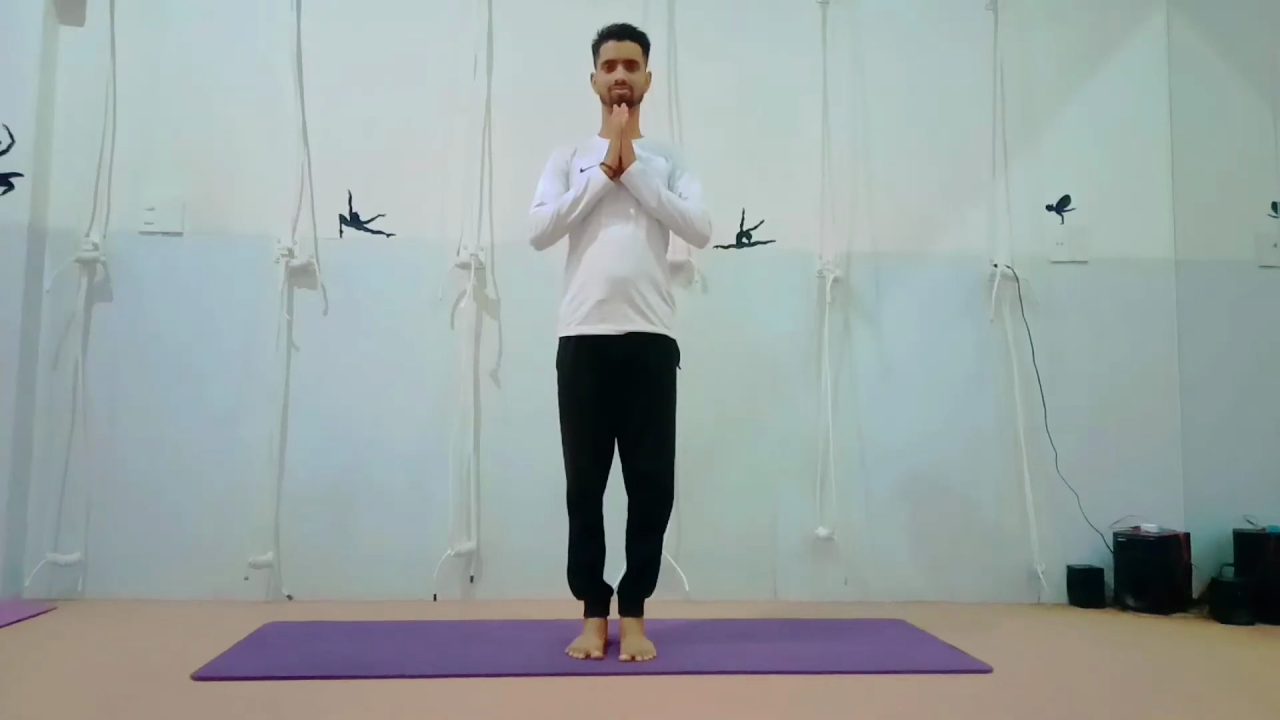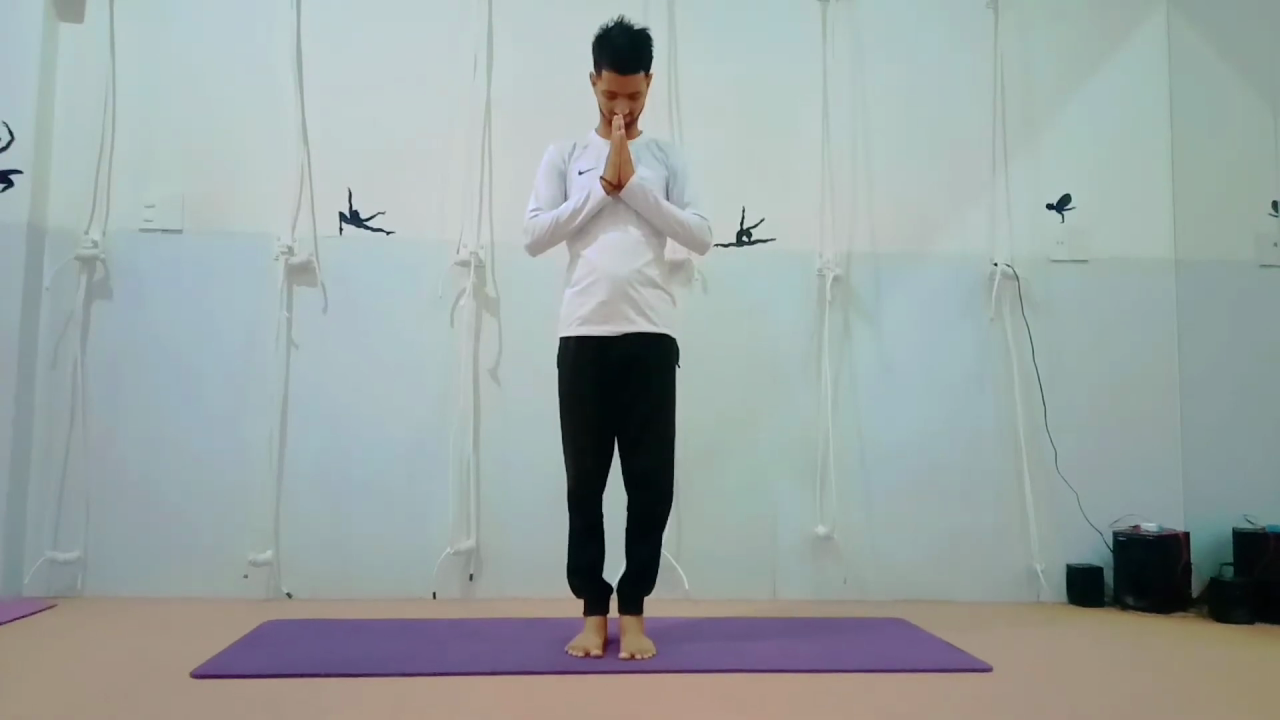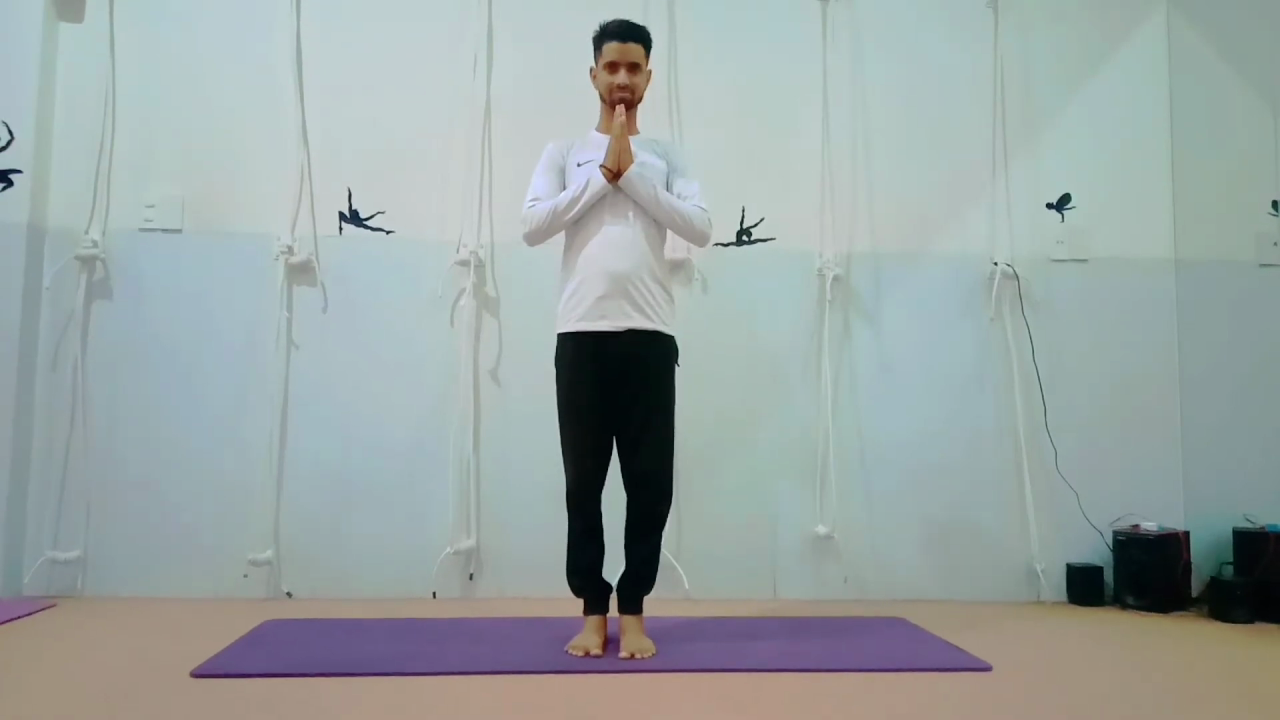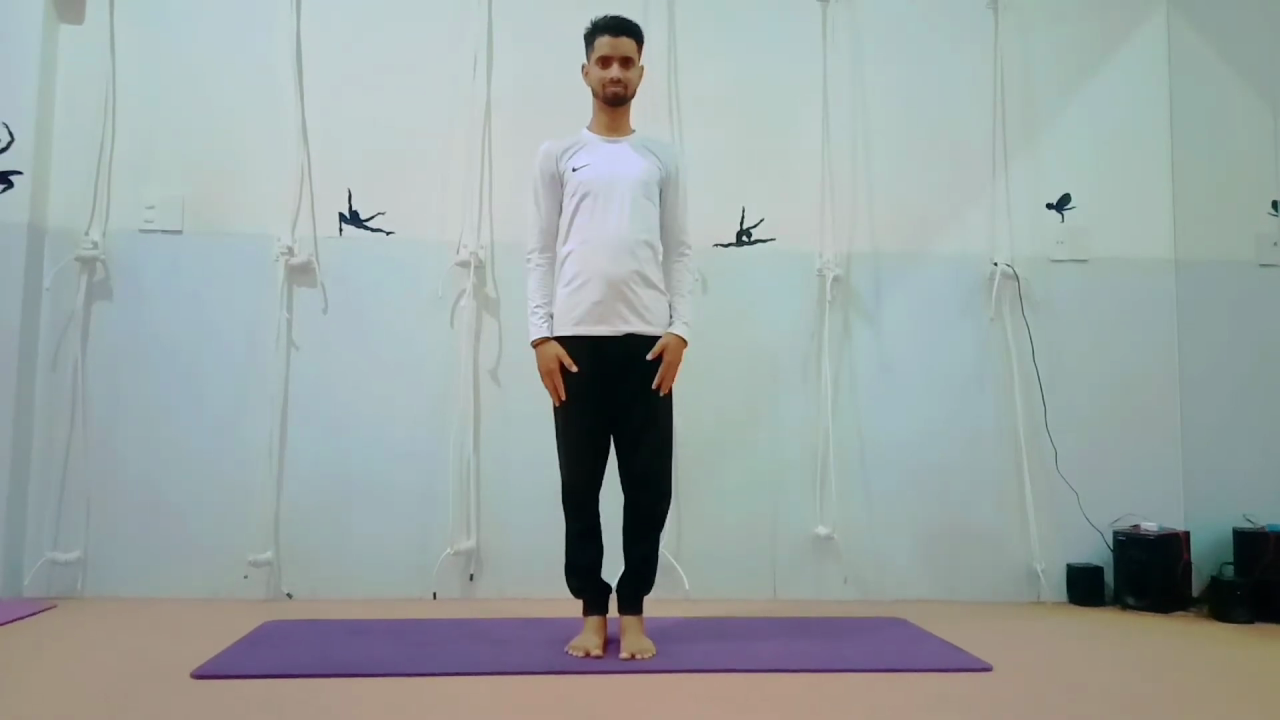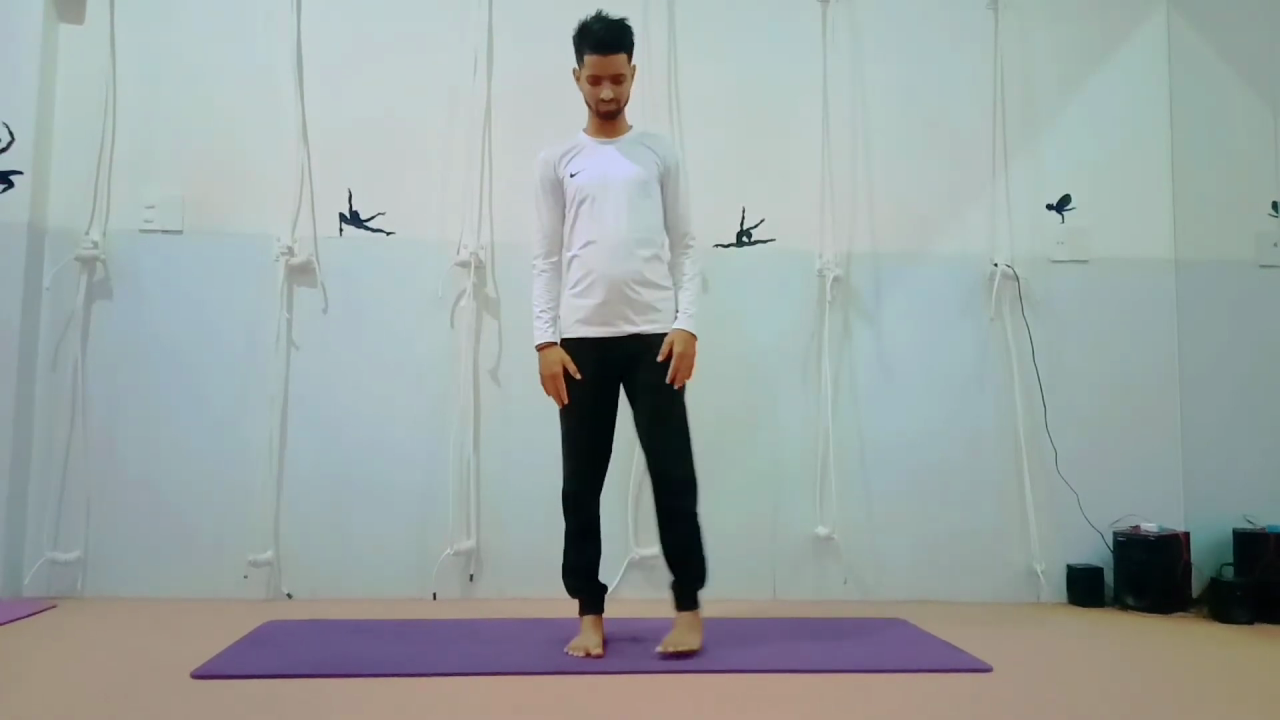
dt=1s
person 1, frame 1
left shoulder: (668, 159)
right shoulder: (569, 158)
left elbow: (700, 229)
right elbow: (539, 231)
left wrist: (635, 170)
right wrist: (603, 171)
left hip: (650, 337)
right hip: (583, 337)
left knee: (651, 482)
right knee: (585, 483)
left ankle: (633, 612)
right ankle: (594, 612)
person 1, frame 2
left shoulder: (666, 158)
right shoulder: (564, 156)
left elbow: (700, 236)
right elbow: (534, 235)
left wrist: (635, 186)
right wrist: (602, 185)
left hip: (650, 338)
right hip: (584, 337)
left knee: (651, 482)
right knee: (585, 482)
left ankle: (632, 611)
right ankle: (593, 611)
person 1, frame 3
left shoulder: (666, 156)
right shoulder: (564, 153)
left elbow: (700, 228)
right elbow: (533, 227)
left wrist: (633, 173)
right wrist: (602, 173)
left hip: (650, 336)
right hip: (582, 334)
left knee: (650, 481)
right knee: (584, 481)
left ankle: (632, 611)
right ankle: (592, 610)
person 1, frame 4
left shoulder: (662, 158)
right shoulder: (558, 155)
left elbow: (678, 251)
right elbow: (541, 252)
left wrist: (679, 330)
right wrist: (541, 335)
left hip: (646, 339)
right hip: (577, 339)
left knee: (648, 483)
right knee: (581, 484)
left ankle: (632, 612)
right ankle: (592, 612)
person 1, frame 5
left shoulder: (659, 154)
right shoulder: (558, 161)
left elbow: (684, 246)
right elbow: (546, 258)
left wrist: (687, 324)
right wrist: (546, 339)
left hip: (653, 336)
right hip: (582, 340)
left knee: (673, 472)
right knee: (581, 483)
left ankle: (688, 606)
right ankle: (590, 613)
